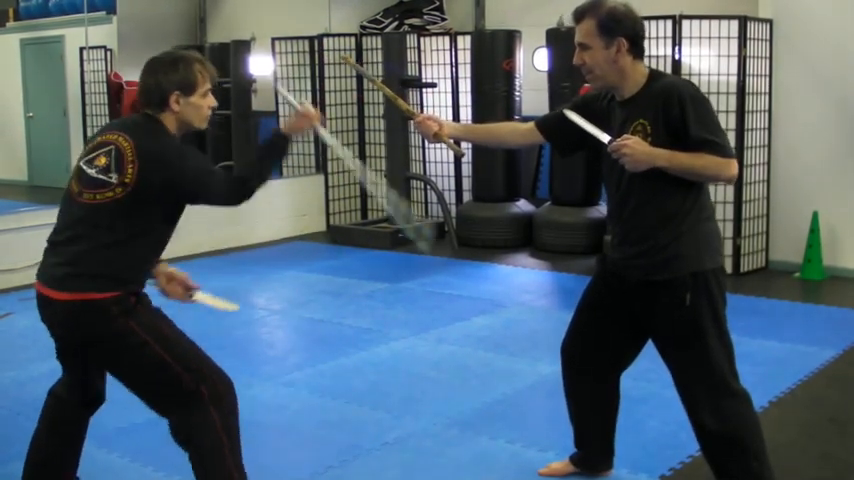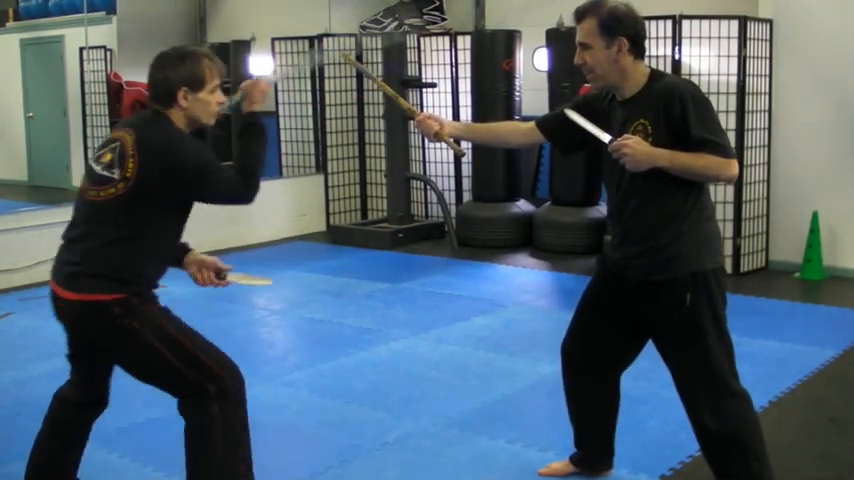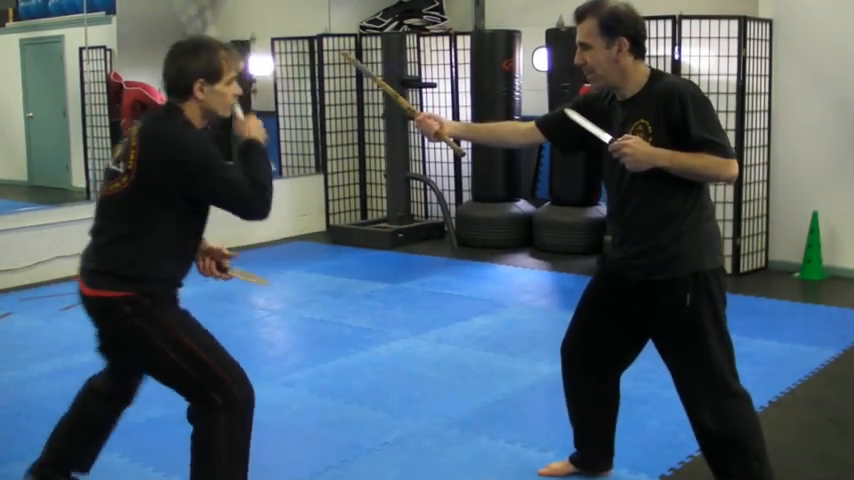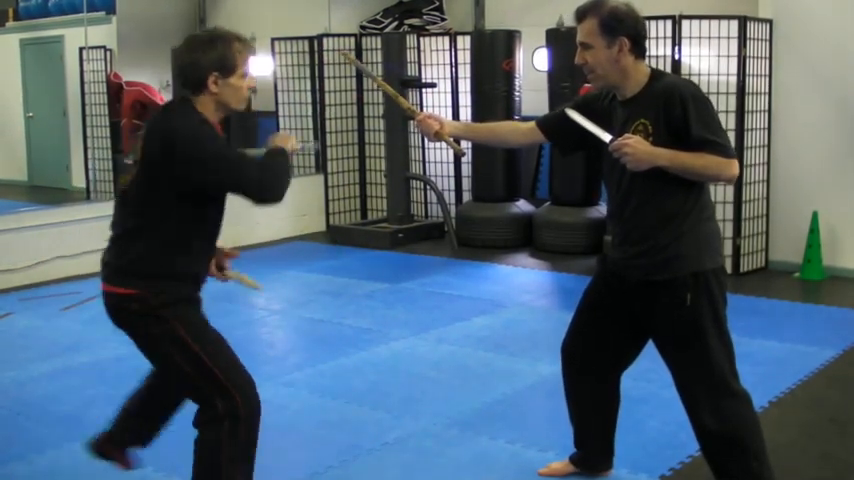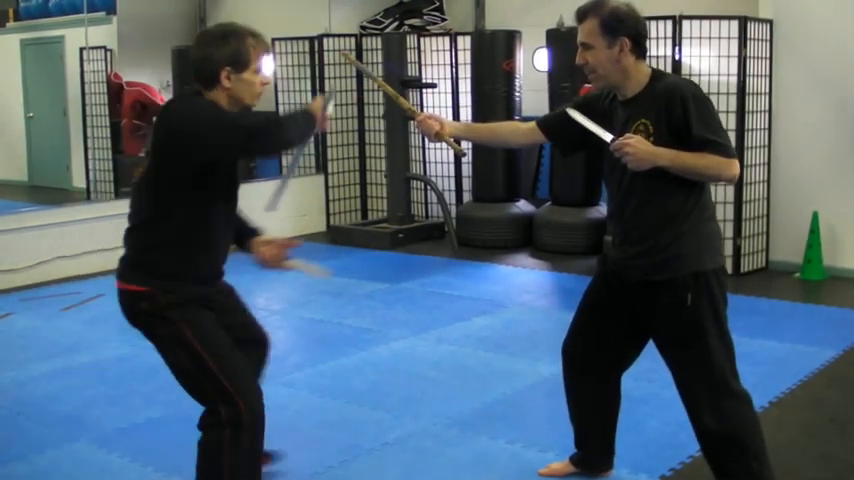
dt=0.1s
person 1, frame 1
left shoulder: (675, 96)
right shoulder: (598, 106)
left elbow: (727, 168)
right elbow: (527, 133)
left wrist: (655, 156)
right wrist: (453, 129)
left hip: (685, 269)
right hip: (625, 264)
left knee: (712, 390)
right knee: (583, 357)
person 1, frame 2
left shoulder: (676, 96)
right shoulder: (598, 106)
left elbow: (727, 167)
right elbow: (527, 132)
left wrist: (655, 156)
right wrist: (453, 128)
left hip: (685, 270)
right hip: (624, 264)
left knee: (712, 390)
right knee: (583, 357)
person 1, frame 3
left shoulder: (676, 96)
right shoulder: (598, 106)
left elbow: (727, 168)
right elbow: (527, 132)
left wrist: (655, 155)
right wrist: (454, 128)
left hip: (685, 269)
right hip: (624, 264)
left knee: (712, 390)
right knee: (583, 357)
person 1, frame 4
left shoulder: (677, 95)
right shoulder: (599, 105)
left elbow: (727, 167)
right elbow: (527, 132)
left wrist: (656, 154)
right wrist: (454, 127)
left hip: (685, 269)
right hip: (625, 264)
left knee: (712, 390)
right knee: (583, 357)
person 1, frame 5
left shoulder: (677, 96)
right shoulder: (599, 106)
left elbow: (728, 168)
right elbow: (527, 132)
left wrist: (657, 155)
right wrist: (454, 128)
left hip: (685, 269)
right hip: (625, 264)
left knee: (712, 390)
right knee: (584, 357)
person 2, frame 1
left shoulder: (110, 134)
right shoulder: (169, 156)
right elbow: (231, 190)
left wrist: (149, 267)
right wrist: (287, 134)
left hip: (54, 292)
right hip: (101, 301)
left knee: (80, 386)
right knee: (205, 393)
person 2, frame 2
left shoulder: (129, 133)
right shoulder: (174, 151)
right elbow: (242, 188)
left wrist: (184, 256)
right wrist: (252, 116)
left hip: (71, 290)
right hip: (111, 302)
left knee: (87, 390)
right knee: (218, 387)
person 2, frame 3
left shoulder: (157, 129)
right shoulder: (178, 143)
right elbow: (254, 203)
left wrist: (196, 247)
right wrist: (254, 144)
left hip: (110, 283)
right hip: (133, 296)
left knee: (119, 377)
right knee: (229, 394)
person 2, frame 4
left shoulder: (181, 125)
right shoulder: (186, 135)
right elbow: (265, 185)
left wrist: (205, 247)
right wrist: (280, 150)
left hip: (137, 278)
right hip: (143, 292)
left knee: (187, 366)
right knee: (234, 400)
left ankle: (119, 438)
person 2, frame 5
left shoulder: (219, 124)
right shoulder: (186, 120)
right elbow: (266, 134)
left wrist: (249, 238)
right wrist: (312, 117)
left hip: (196, 277)
right hip: (159, 292)
left knee: (248, 348)
right knee: (238, 403)
